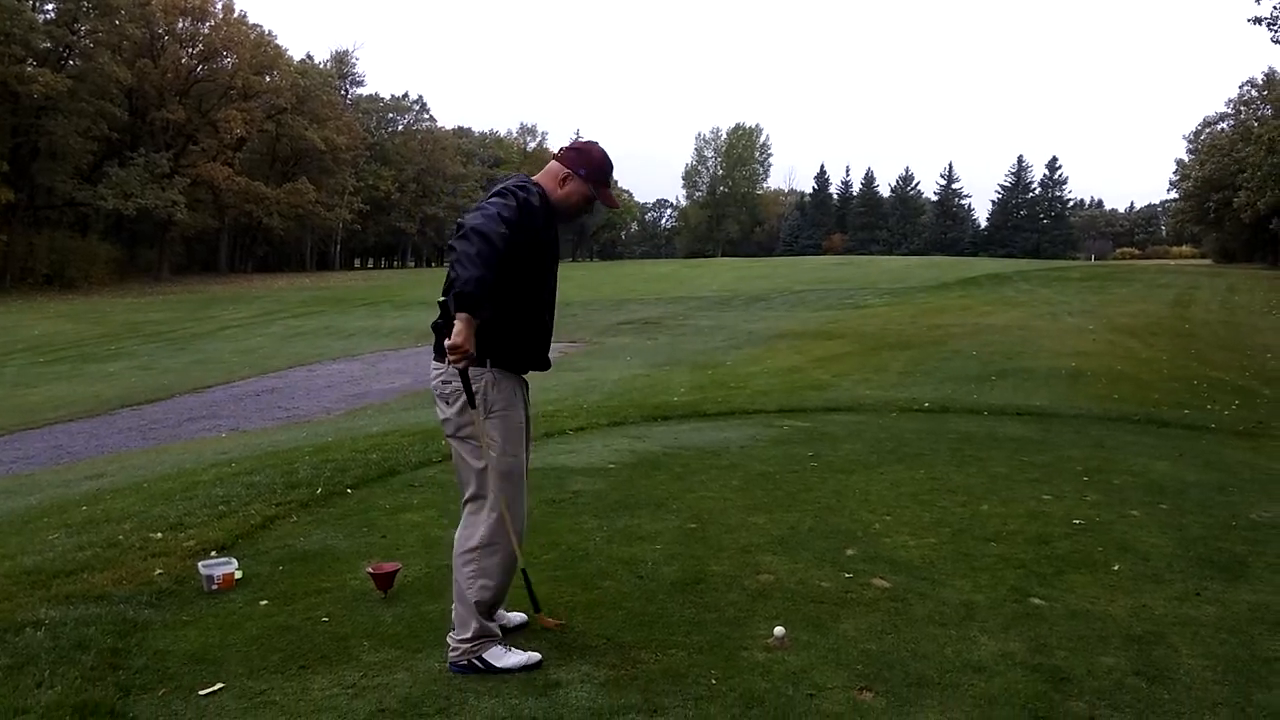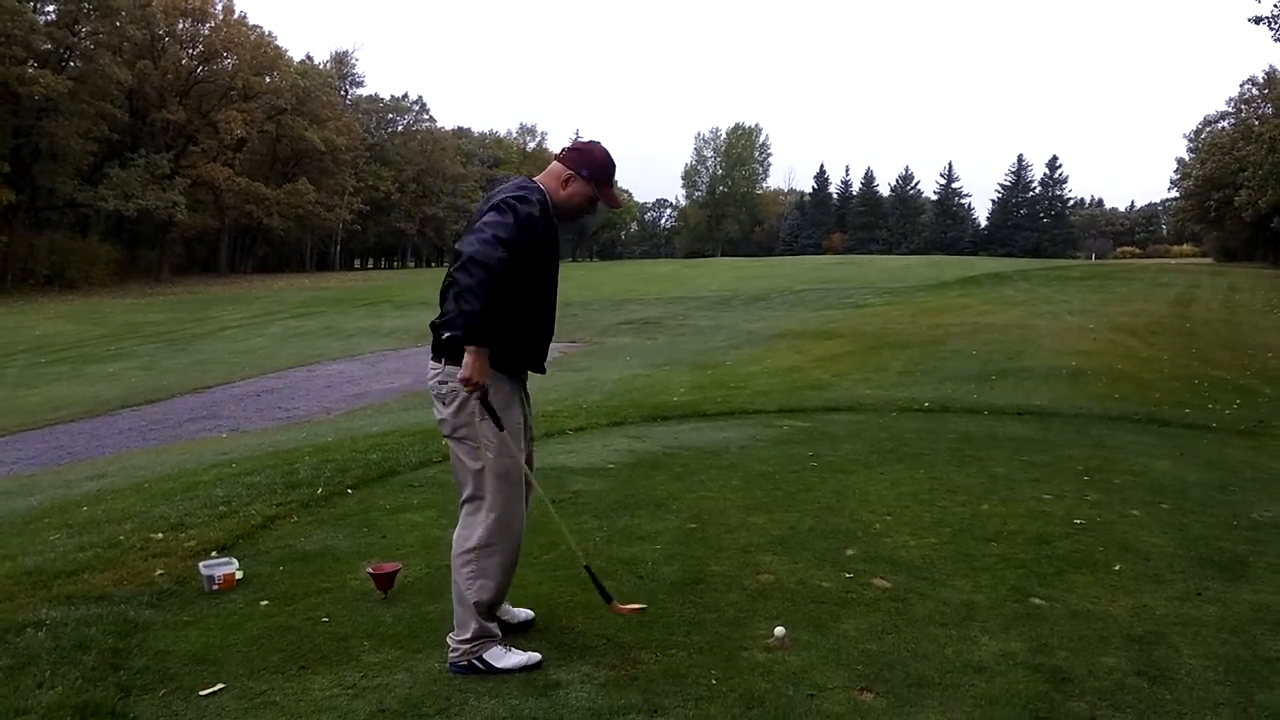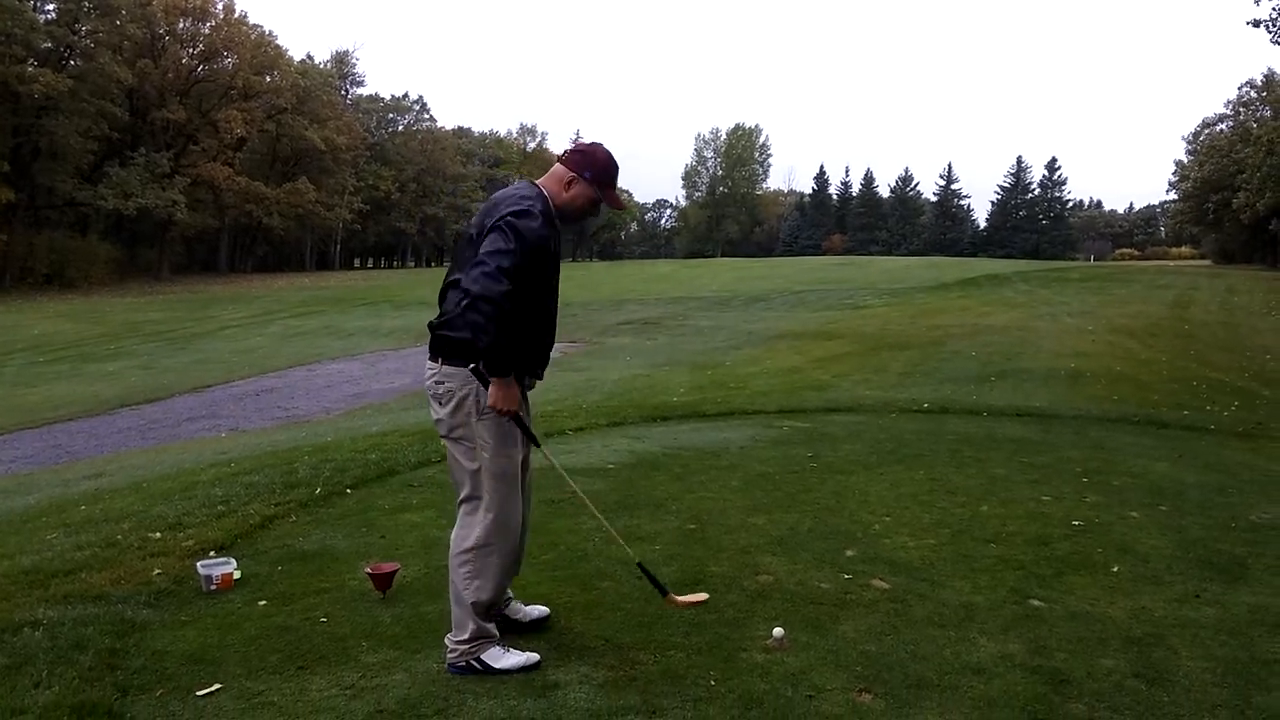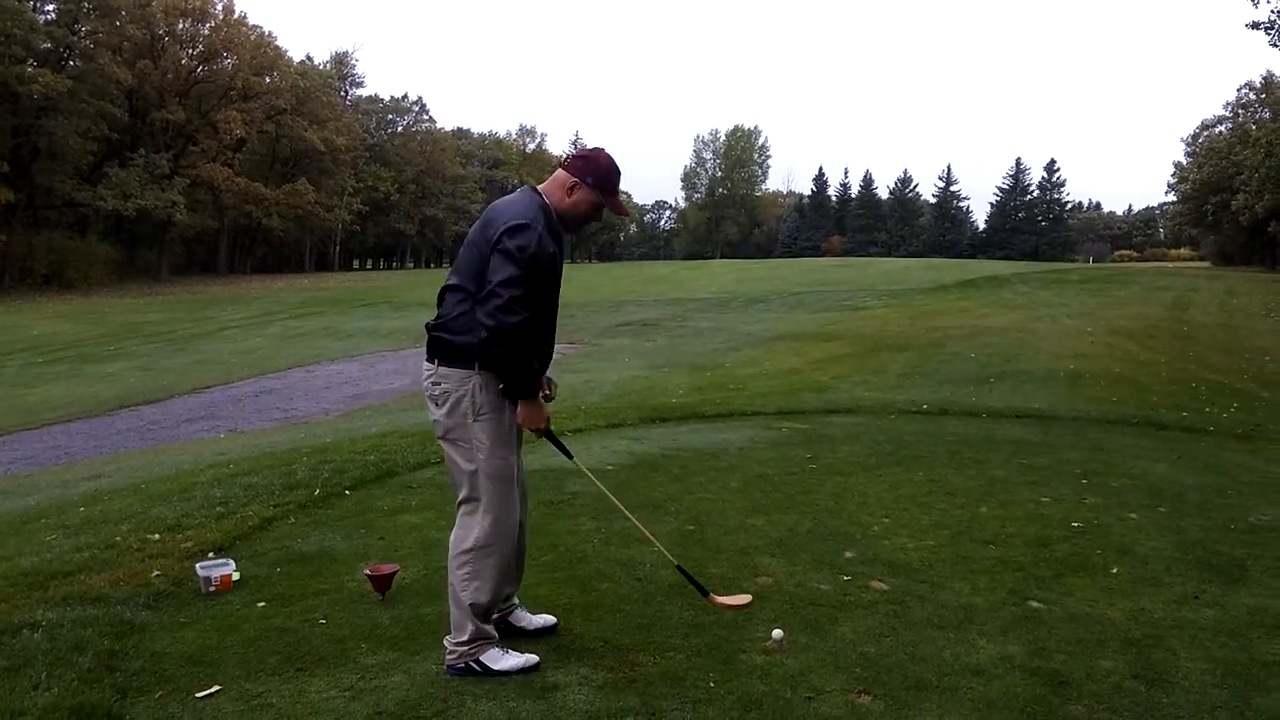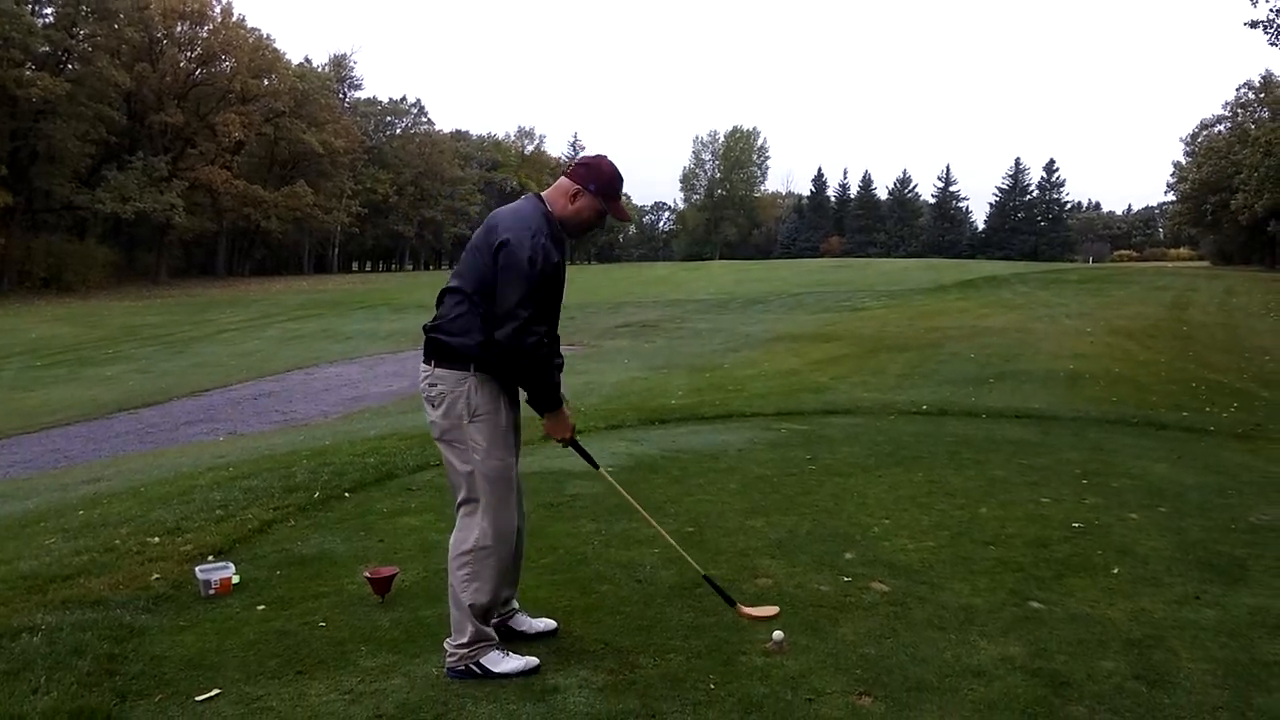
dt=0.1s
person 1, frame 1
left shoulder: (527, 207)
right shoulder: (522, 200)
right elbow: (471, 236)
right wrist: (465, 317)
left hip: (492, 368)
right hip: (479, 373)
left knee: (498, 495)
right knee: (493, 504)
left ankle: (479, 607)
right ankle: (471, 643)
person 1, frame 2
left shoulder: (528, 209)
right shoulder: (523, 205)
right elbow: (477, 256)
right wrist: (475, 347)
left hip: (493, 369)
right hip: (476, 373)
left knee: (506, 493)
right knee: (492, 504)
left ankle: (485, 605)
right ankle: (471, 643)
person 1, frame 3
left shoulder: (528, 211)
right shoulder: (525, 214)
right elbow: (487, 289)
left wrist: (517, 368)
right wrist: (504, 375)
left hip: (489, 372)
right hip: (472, 375)
left knee: (509, 495)
right knee: (488, 505)
left ankle: (494, 603)
right ankle: (469, 645)
person 1, frame 4
left shoulder: (530, 218)
right shoulder: (526, 224)
right elbow: (504, 311)
left wrist: (531, 376)
right wrist: (526, 392)
left hip: (486, 375)
right hip: (469, 377)
left knee: (506, 499)
right knee: (487, 507)
left ankle: (498, 608)
right ankle: (468, 646)
person 1, frame 5
left shoulder: (534, 226)
right shoulder: (528, 234)
left elbow: (533, 323)
right elbow: (520, 328)
left wrist: (546, 394)
right wrist: (550, 404)
left hip: (484, 377)
right hip: (464, 380)
left knee: (505, 503)
right knee: (484, 508)
left ankle: (498, 612)
right ankle: (468, 649)
